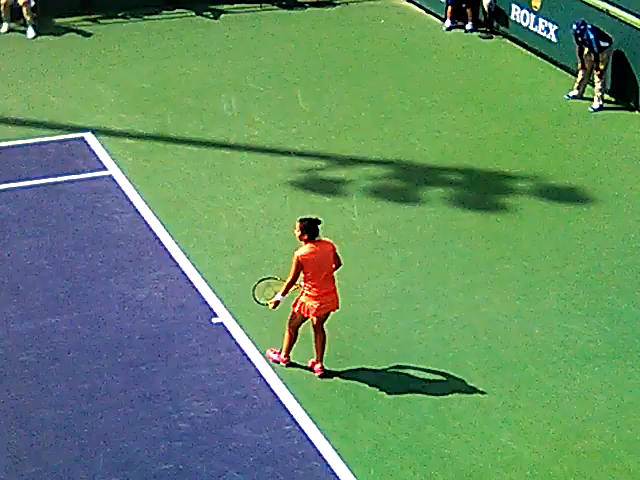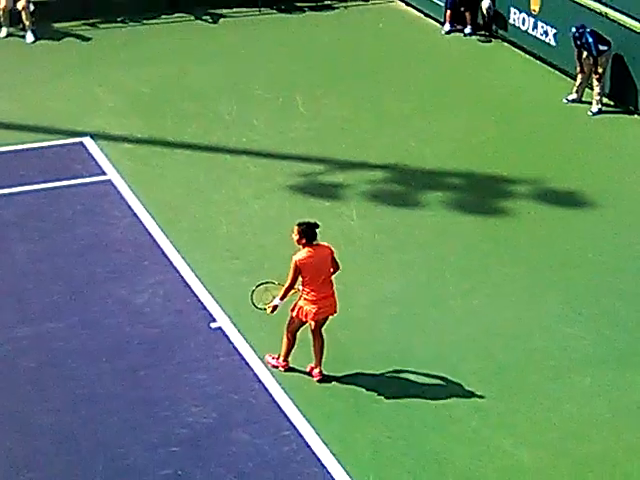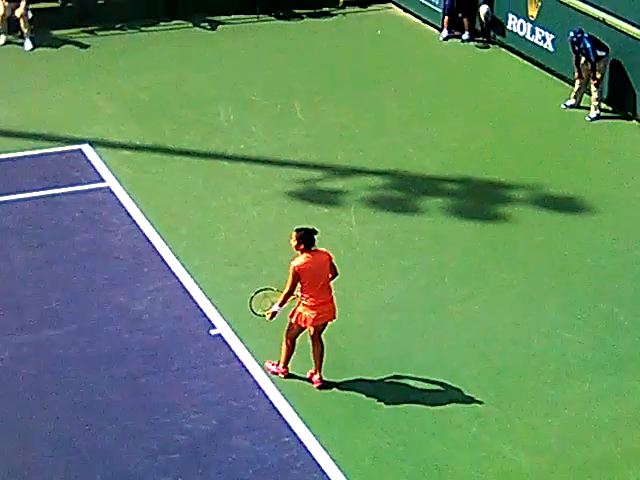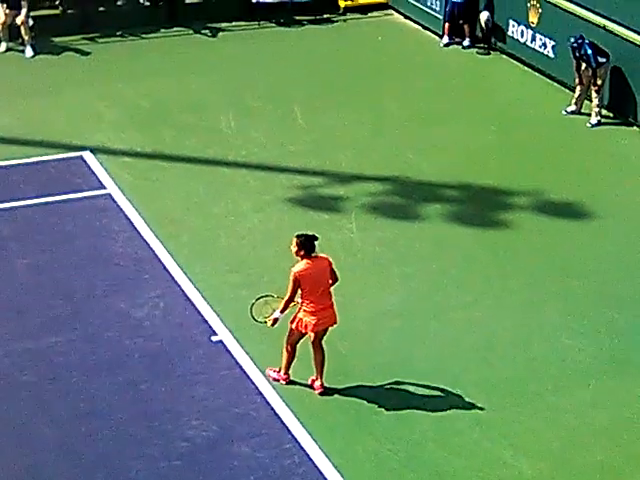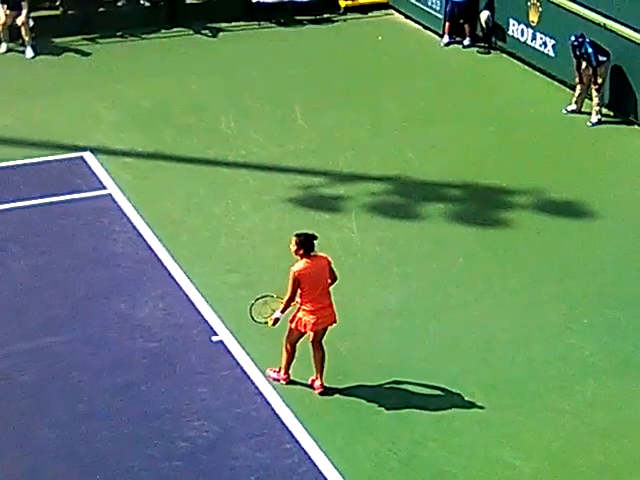
dt=0.1s
person 1, frame 1
left shoulder: (300, 254)
right shoulder: (329, 245)
left elbow: (291, 280)
right elbow: (338, 264)
left wrist: (279, 297)
left hip: (311, 299)
right hip: (330, 297)
left knee: (292, 326)
right knee: (318, 327)
left ankle: (283, 356)
right ankle: (318, 364)
person 1, frame 2
left shoulder: (298, 259)
right shoulder: (327, 249)
left elbow: (290, 285)
right elbow: (336, 268)
left wrist: (277, 301)
left hip: (310, 303)
right hip: (328, 301)
left knee: (291, 330)
right knee: (317, 332)
left ankle: (282, 361)
right ankle: (317, 369)
person 1, frame 3
left shoulder: (297, 264)
right shoulder: (325, 254)
left elbow: (289, 291)
right elbow: (334, 274)
left wrist: (276, 308)
left hip: (308, 309)
right hip: (326, 306)
left knee: (290, 337)
right knee: (316, 338)
left ankle: (282, 367)
right ankle: (317, 375)
person 1, frame 4
left shoulder: (297, 271)
right shoulder: (325, 260)
left elbow: (290, 297)
right elbow: (334, 280)
left wrist: (277, 314)
left hip: (309, 315)
right hip: (327, 312)
left knee: (290, 343)
right knee: (317, 344)
left ankle: (283, 374)
right ankle: (319, 382)
person 1, frame 5
left shoulder: (296, 270)
right shoulder: (324, 259)
left elbow: (290, 298)
right elbow: (333, 279)
left wrist: (278, 314)
left hip: (308, 314)
right hip: (326, 311)
left knee: (290, 342)
right knee: (317, 344)
left ankle: (283, 374)
right ankle: (318, 381)
